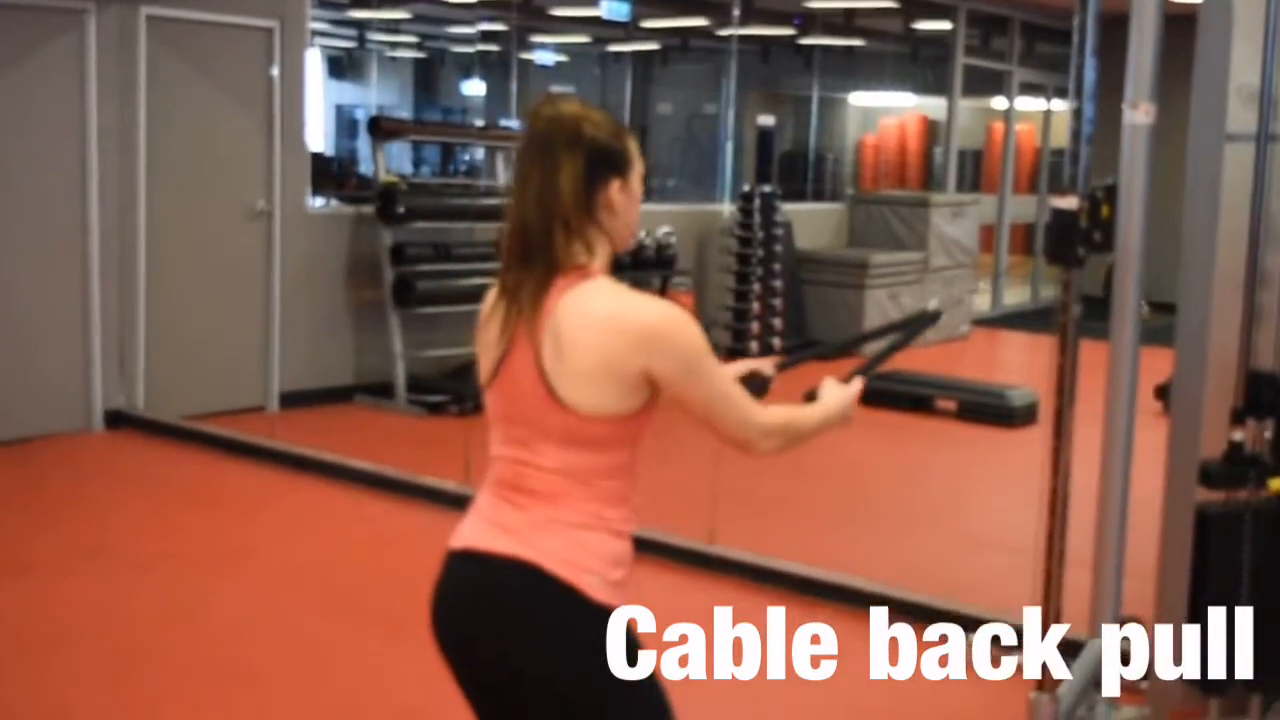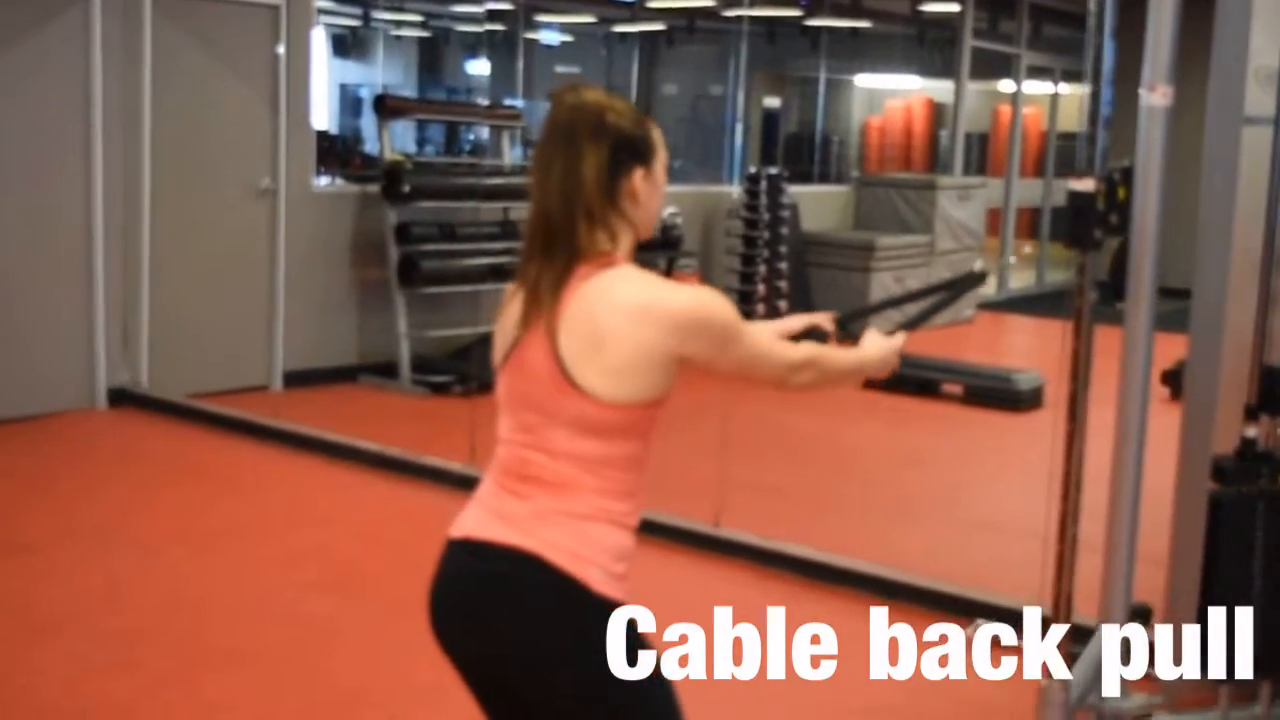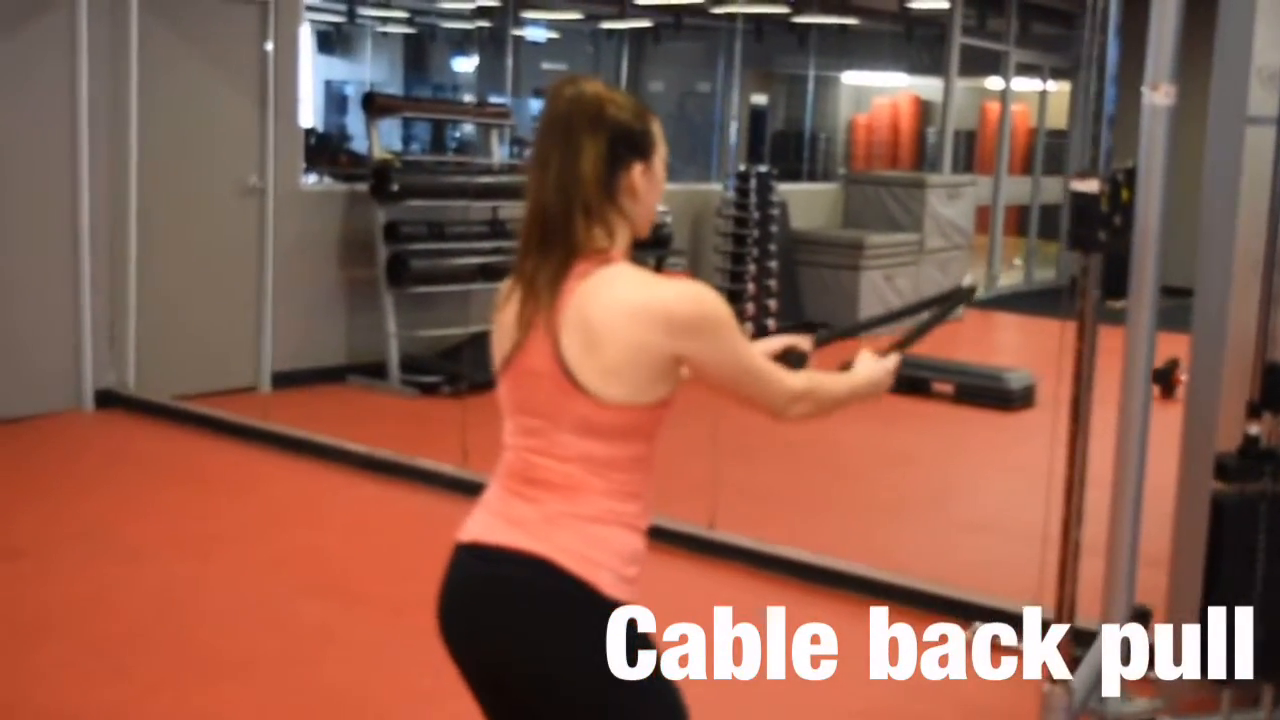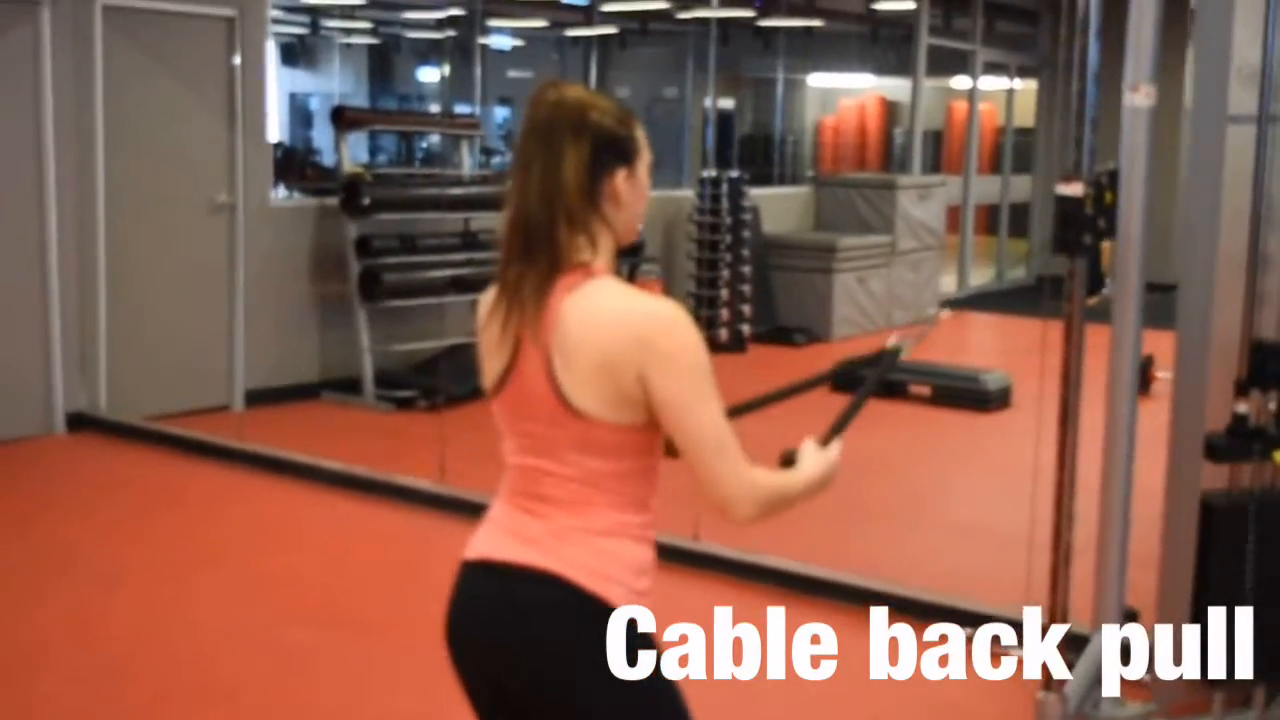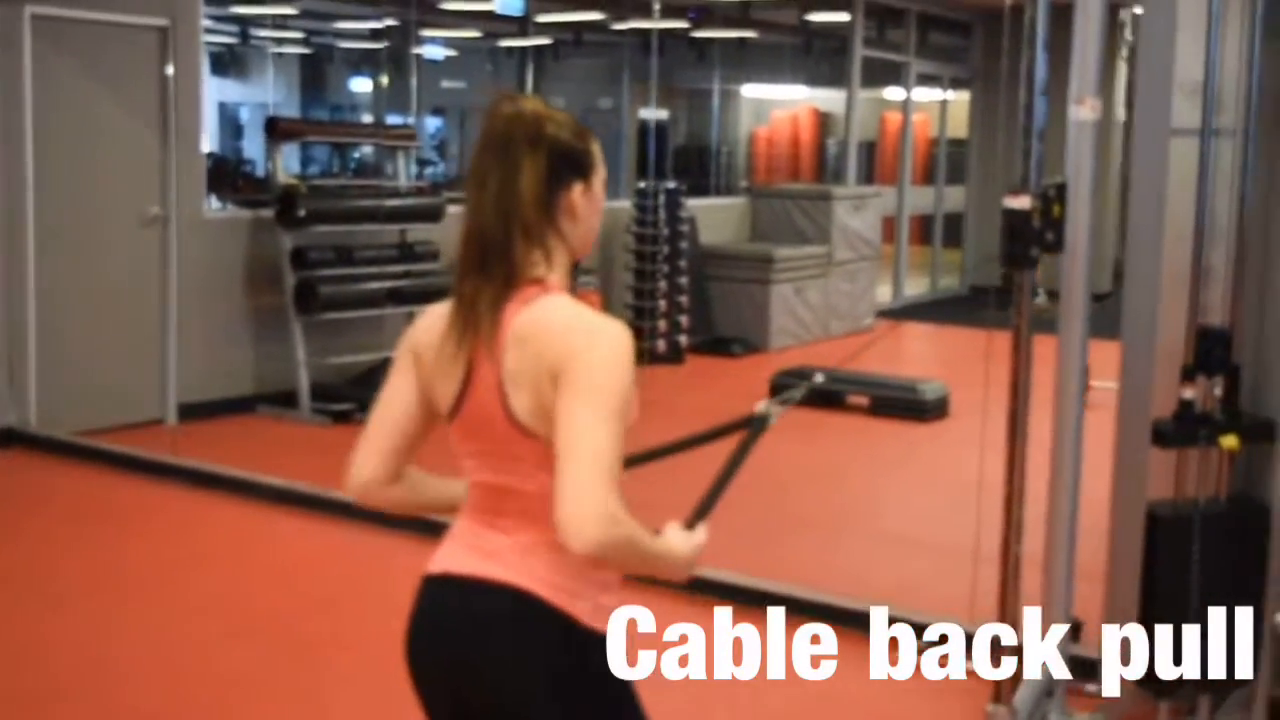
dt=0.3s
person 1, frame 1
left shoulder: (501, 305)
right shoulder: (643, 321)
right elbow: (757, 434)
left wrist: (708, 378)
right wrist: (830, 408)
left hip: (465, 589)
right hip: (555, 604)
person 1, frame 2
left shoulder: (527, 294)
right shoulder: (668, 307)
right elbow: (792, 369)
left wrist: (772, 327)
right wrist: (868, 358)
left hip: (465, 580)
right hip: (557, 597)
person 1, frame 3
left shoulder: (520, 294)
right shoulder: (668, 306)
right elbow: (787, 398)
left wrist: (741, 351)
right wrist: (864, 379)
left hip: (473, 583)
right hip: (567, 602)
person 1, frame 4
left shoulder: (497, 308)
right shoulder: (648, 323)
right elbow: (739, 496)
right wrist: (812, 472)
left hip: (479, 603)
right hip: (577, 618)
person 1, frame 5
left shoulder: (435, 328)
right shoulder: (589, 336)
left elbow: (369, 481)
right elbow: (591, 531)
right wrist: (672, 553)
left hip: (438, 620)
right hip: (541, 637)
